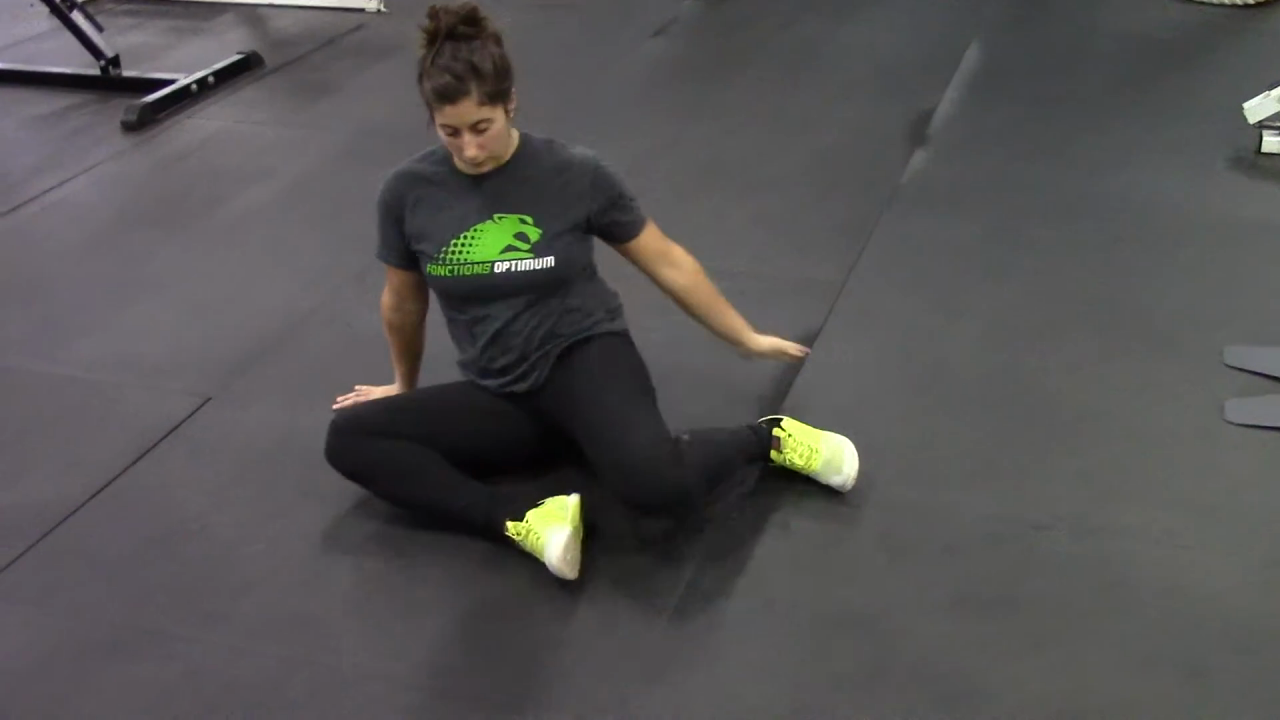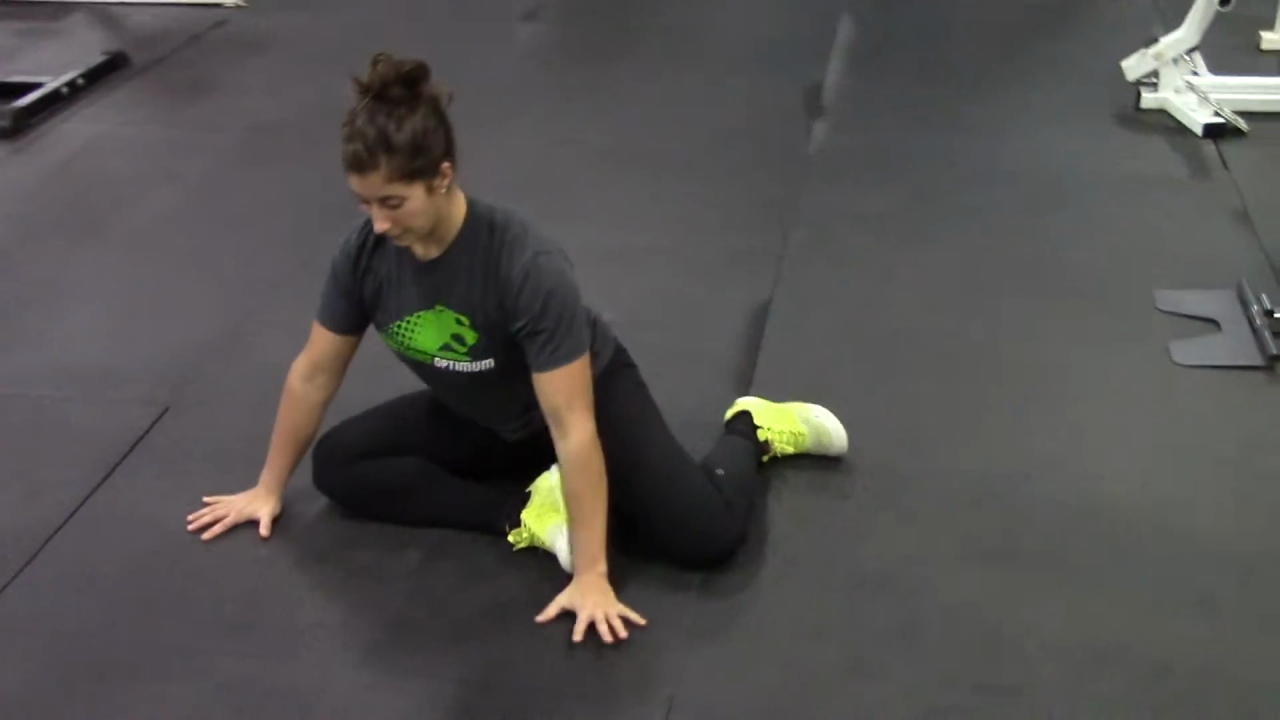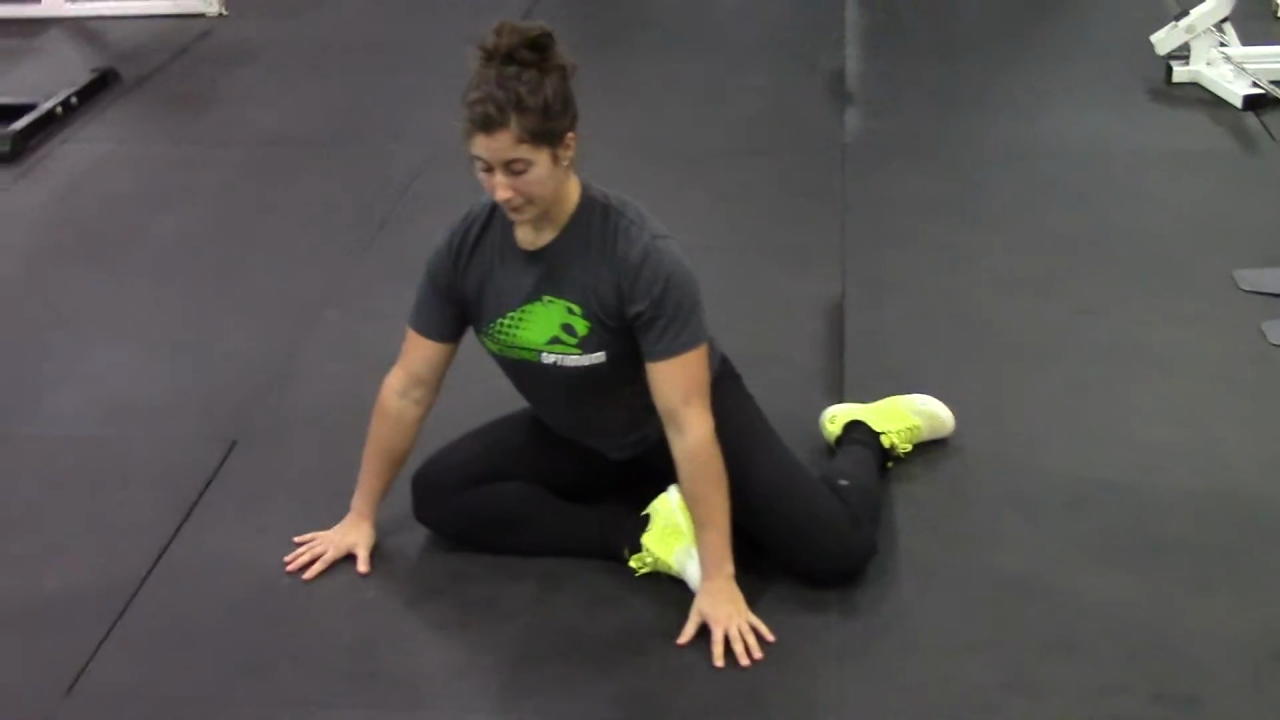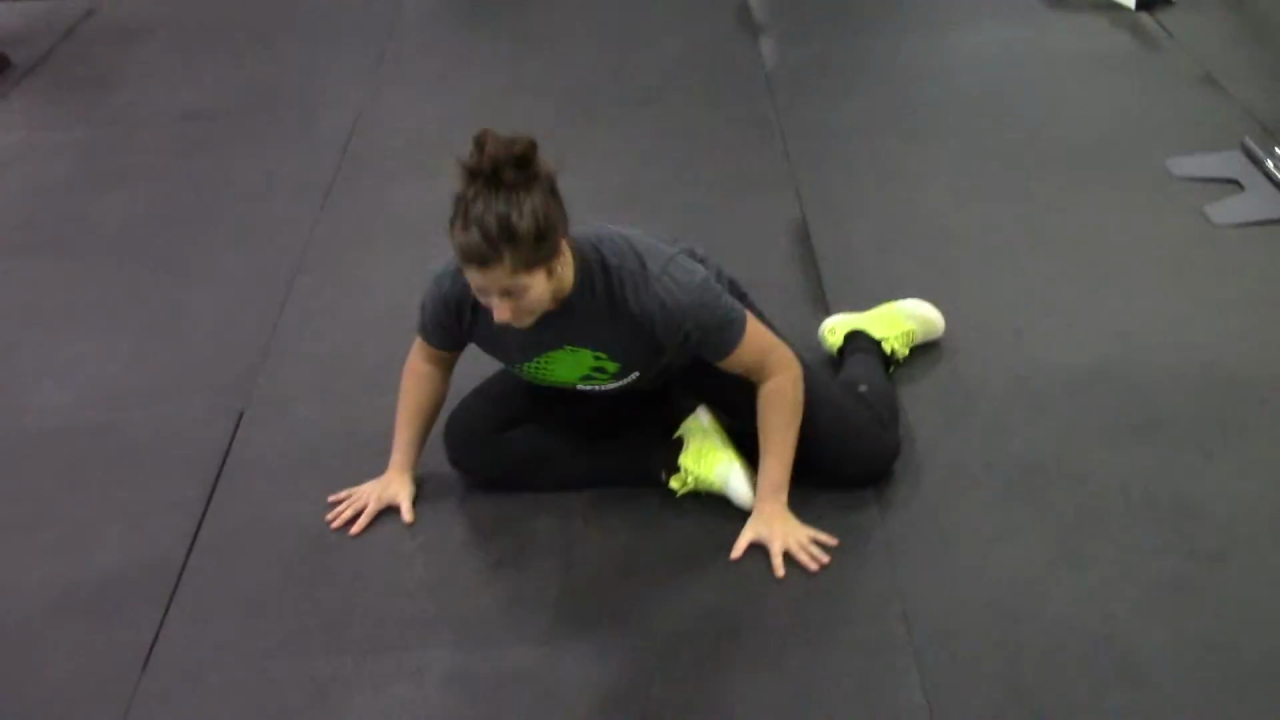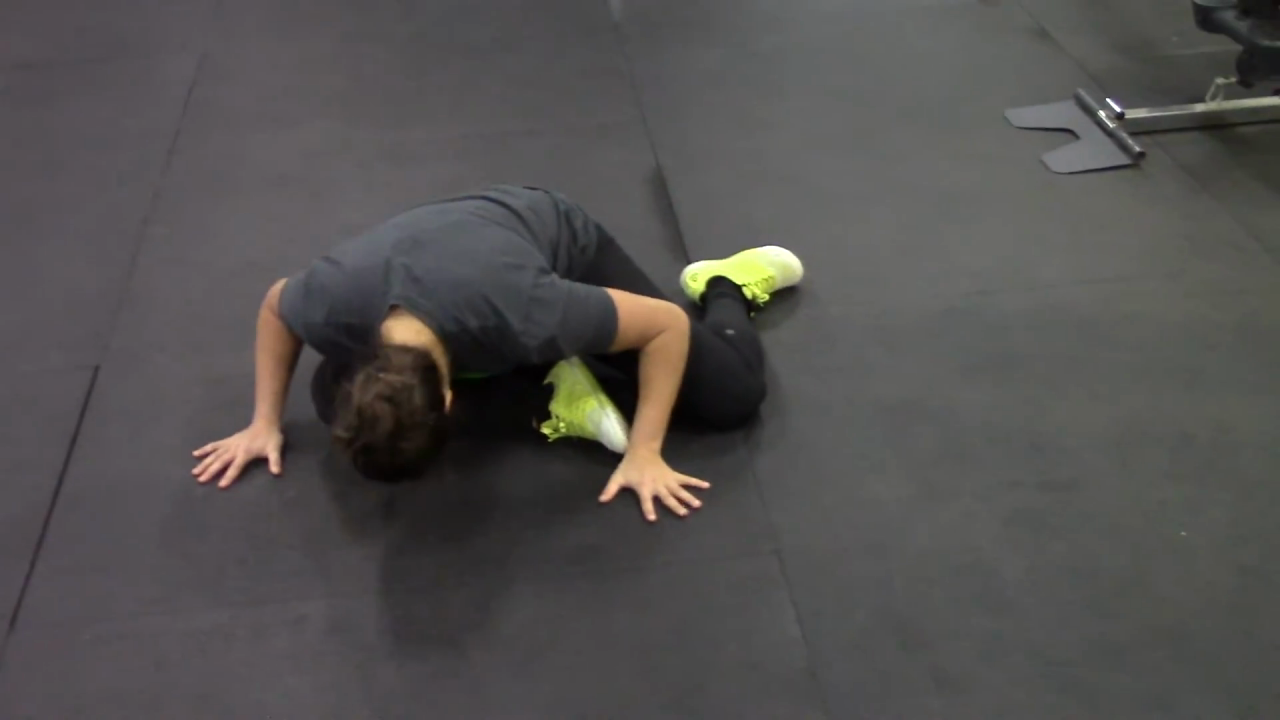
dt=1s
person 1, frame 1
left shoulder: (576, 174)
right shoulder: (408, 190)
left elbow: (666, 262)
right elbow: (402, 300)
left wrist: (748, 339)
right wrist: (404, 384)
left hip: (584, 357)
right hip: (500, 395)
left knee: (654, 483)
right knee: (350, 439)
left ankle: (769, 439)
right ankle: (523, 515)
person 1, frame 2
left shoulder: (528, 267)
right shoulder: (365, 252)
left elbow: (572, 429)
right elbow: (313, 375)
left wrist: (590, 576)
right wrist: (269, 488)
left hip: (587, 392)
right hip: (478, 419)
left knee: (707, 536)
right knee: (336, 465)
left ankle: (751, 432)
right ankle: (526, 509)
person 1, frame 3
left shoulder: (641, 256)
right shoulder: (467, 247)
left elbow: (686, 422)
right elbow: (409, 387)
left wrist: (718, 579)
right wrist: (360, 516)
left hip: (683, 415)
right hip: (574, 437)
left knee: (834, 553)
right knee: (436, 495)
left ankle: (865, 434)
right ankle: (645, 532)
person 1, frame 4
left shoulder: (661, 284)
right shoulder: (457, 287)
left elbow: (779, 370)
right elbow: (429, 360)
left wrist: (770, 505)
right wrist: (400, 469)
left hip: (693, 354)
left knee: (866, 451)
right knee: (470, 444)
left ankle: (865, 340)
right ankle: (682, 456)
person 1, frame 5
left shoulder: (529, 317)
right shoulder: (328, 307)
left elbow: (671, 325)
right elbow: (275, 306)
left wrist: (644, 453)
right wrist: (265, 423)
left hip: (565, 250)
right hip: (466, 256)
left knee: (733, 396)
right knee: (333, 397)
left ankle: (727, 284)
right ankle: (553, 396)
